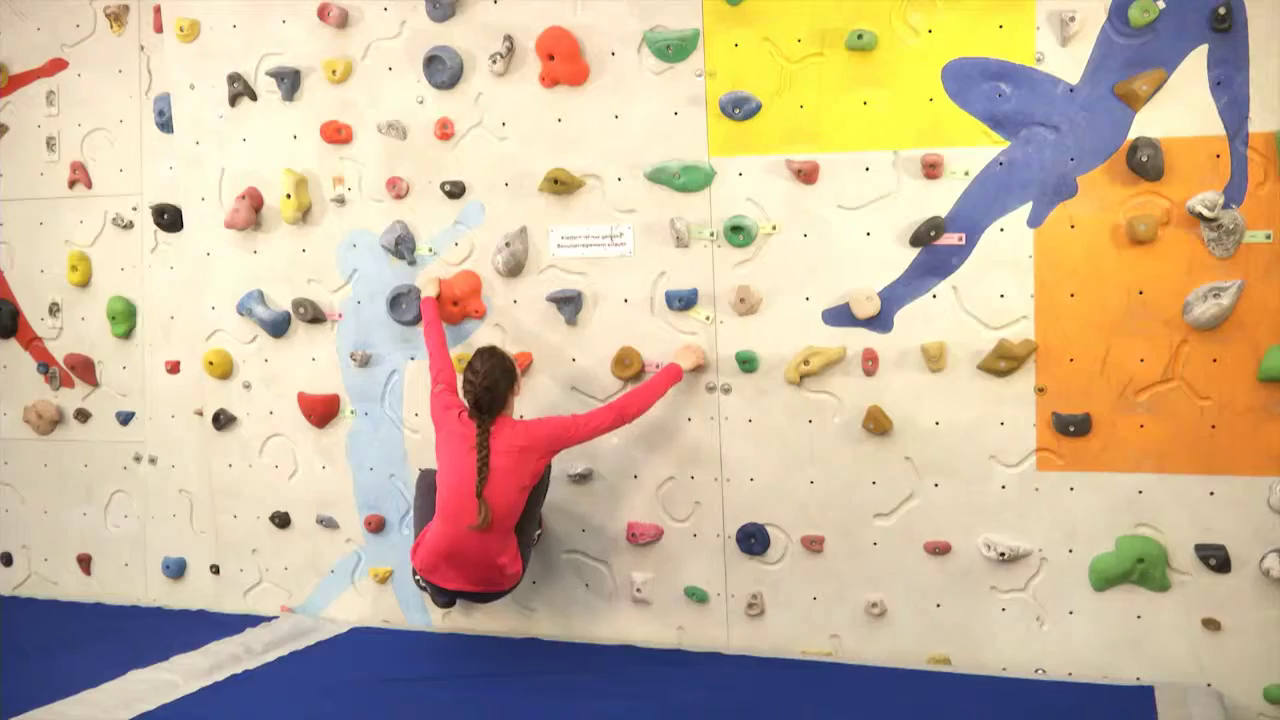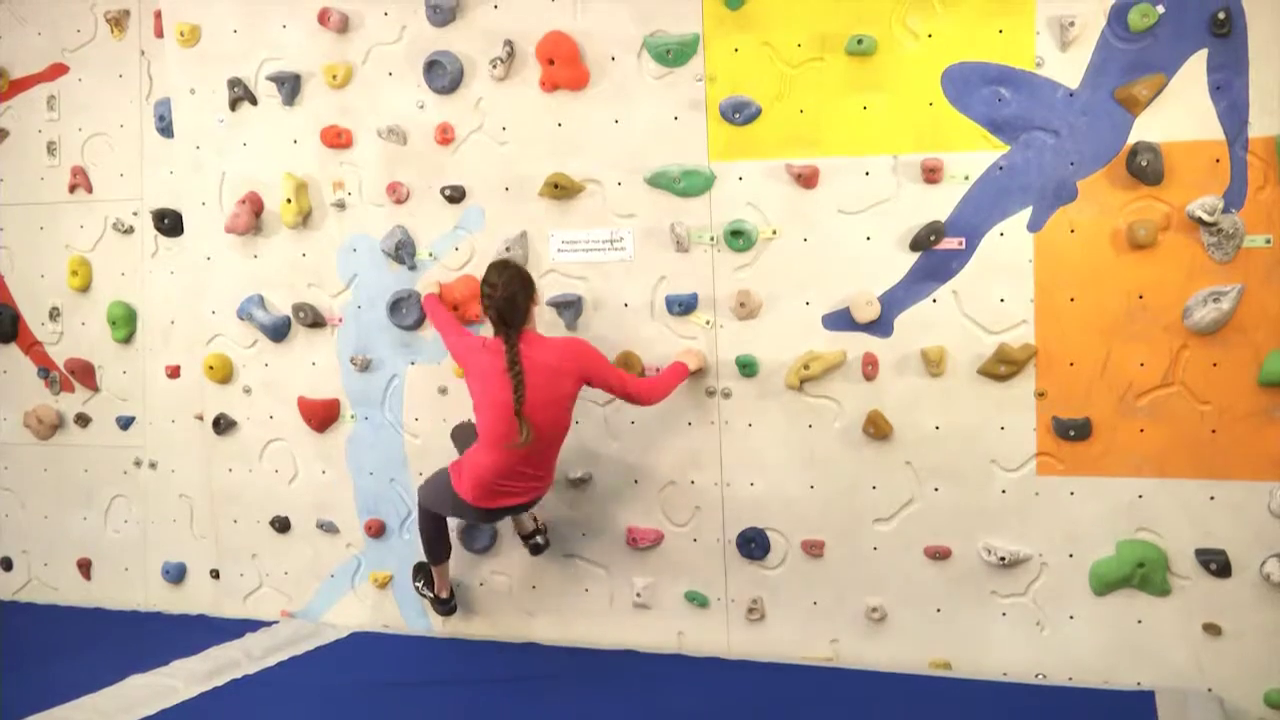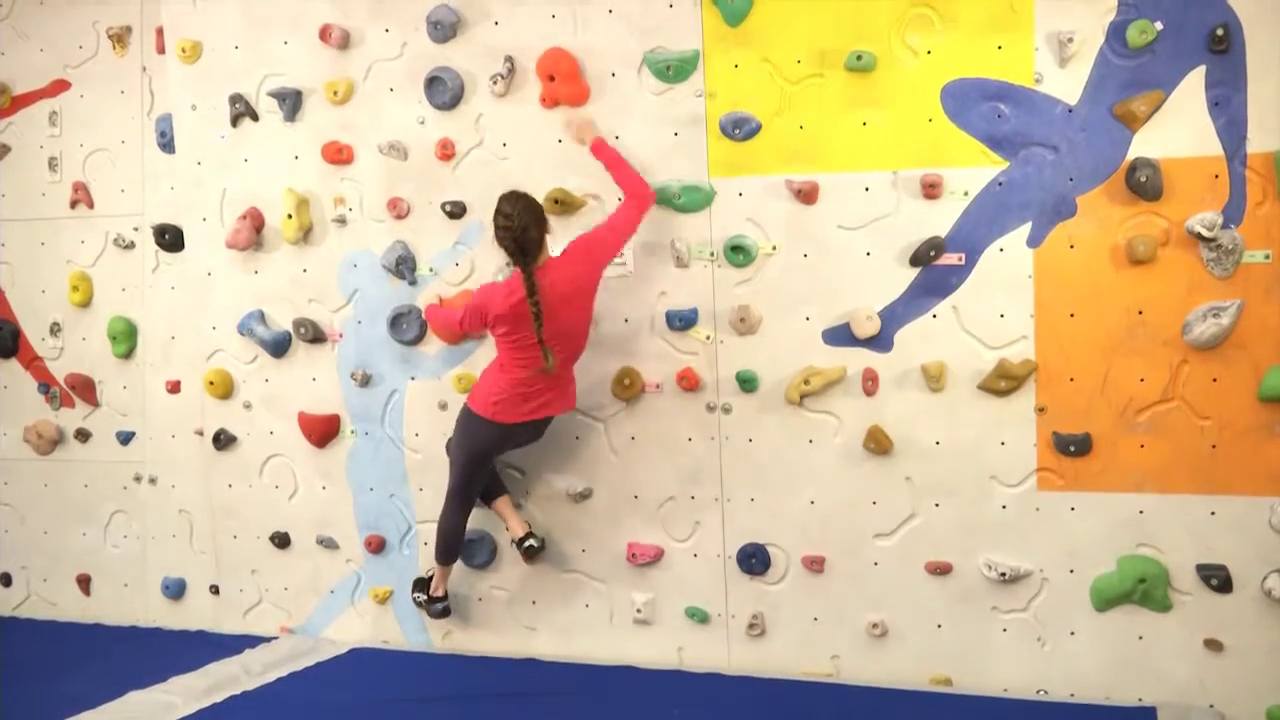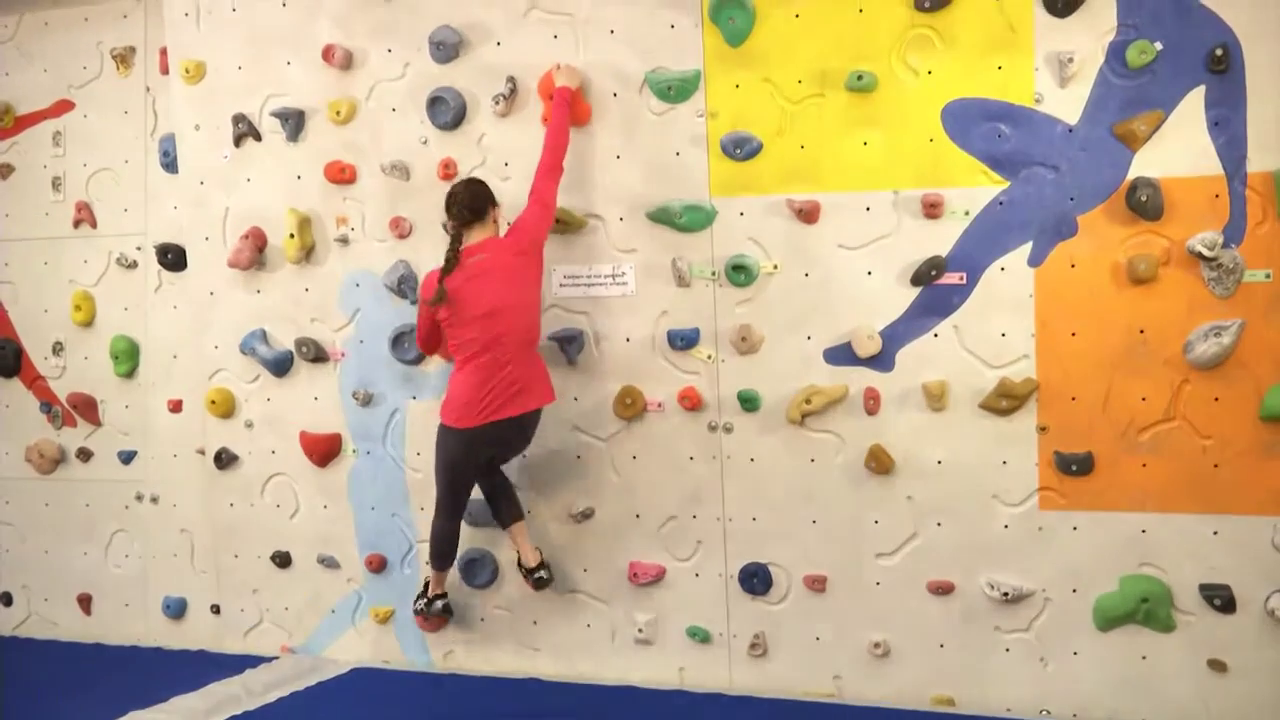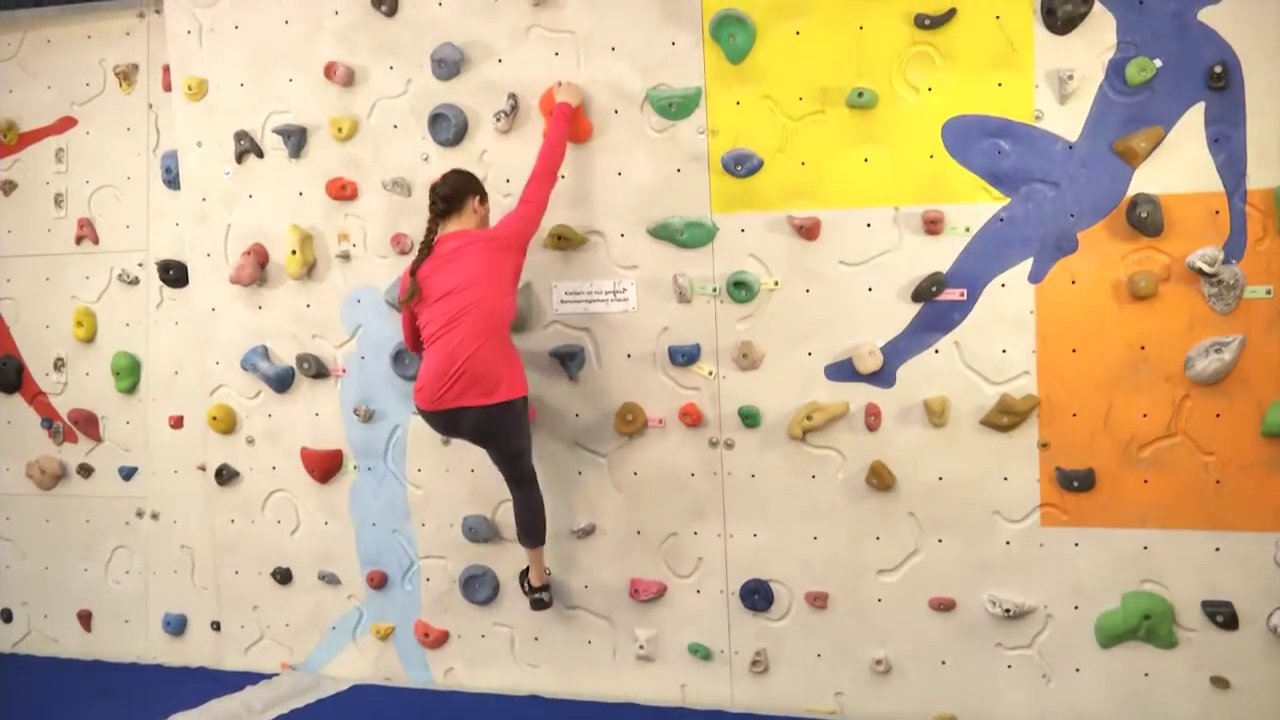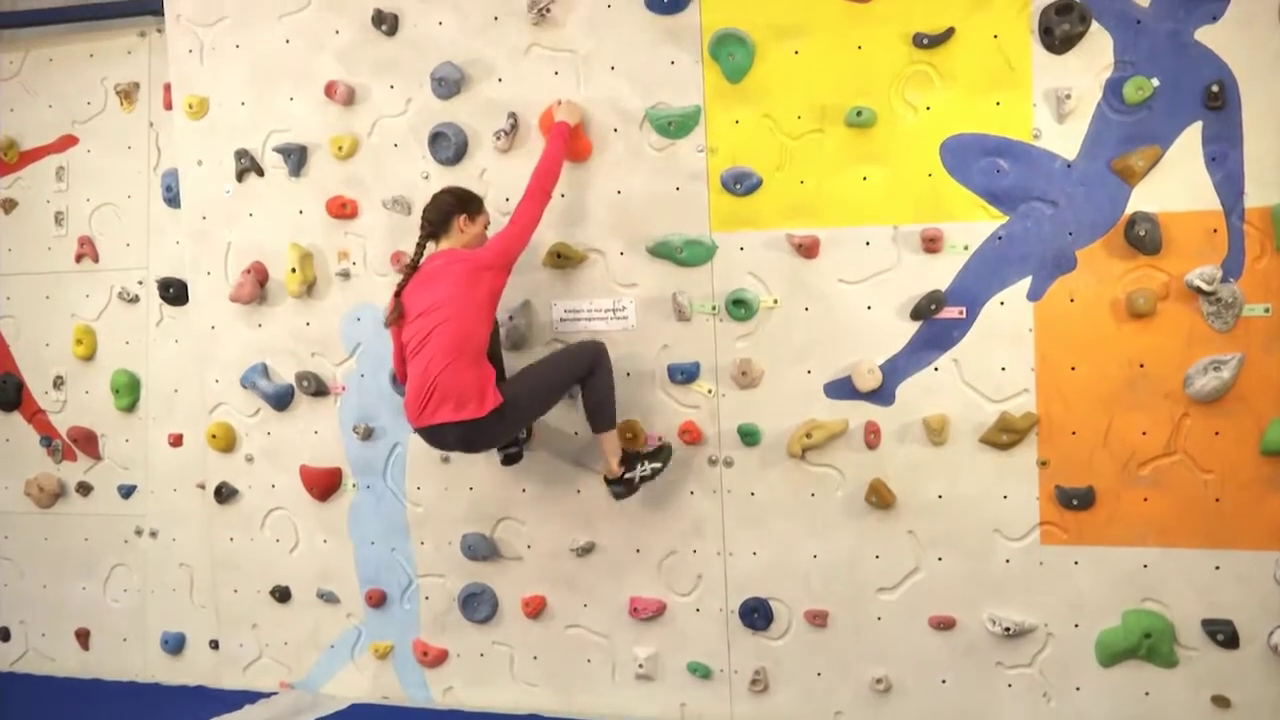
dt=0.7s
person 1, frame 1
left shoulder: (449, 421)
right shoulder: (534, 437)
left elbow: (439, 361)
right elbow: (618, 413)
left wrist: (429, 297)
right wrist: (677, 367)
left hip: (437, 572)
right hip: (497, 583)
person 1, frame 2
left shoulder: (475, 355)
right shoulder: (572, 354)
left elbow: (444, 323)
right elbow: (643, 393)
left wrist: (430, 296)
right wrist: (683, 365)
left hip: (478, 491)
right hip: (531, 488)
left knee: (429, 500)
left ankle: (440, 591)
right ankle: (526, 527)
person 1, frame 3
left shoulder: (494, 299)
right shoulder: (583, 261)
left elbow: (453, 325)
right elbow: (643, 197)
left wrist: (431, 310)
right wrist: (596, 144)
left hip: (495, 413)
right hip: (543, 414)
left knee: (459, 493)
right knee: (465, 446)
left ankle: (436, 589)
right ankle: (520, 530)
person 1, frame 4
left shoulder: (436, 284)
right shoulder: (523, 248)
left elbow: (427, 345)
right elbow: (549, 170)
right wrist: (563, 95)
left hip: (467, 419)
right hip: (523, 412)
left knee: (450, 500)
right knee: (488, 470)
left ankle: (435, 589)
right ankle: (532, 562)
person 1, frame 5
left shoulder: (415, 273)
right shoulder: (502, 241)
right elbow: (542, 178)
right wrist: (563, 108)
left hip: (435, 408)
right hip: (494, 401)
right knee: (522, 479)
right ankle: (538, 580)
person 1, frame 6
left shoulder: (406, 288)
right shoulder: (485, 263)
left elbow: (401, 372)
right elbow: (535, 199)
right wrist: (562, 127)
left hip: (429, 431)
right hip: (474, 422)
right knee: (592, 354)
left ankle: (508, 439)
right ankle: (618, 469)
